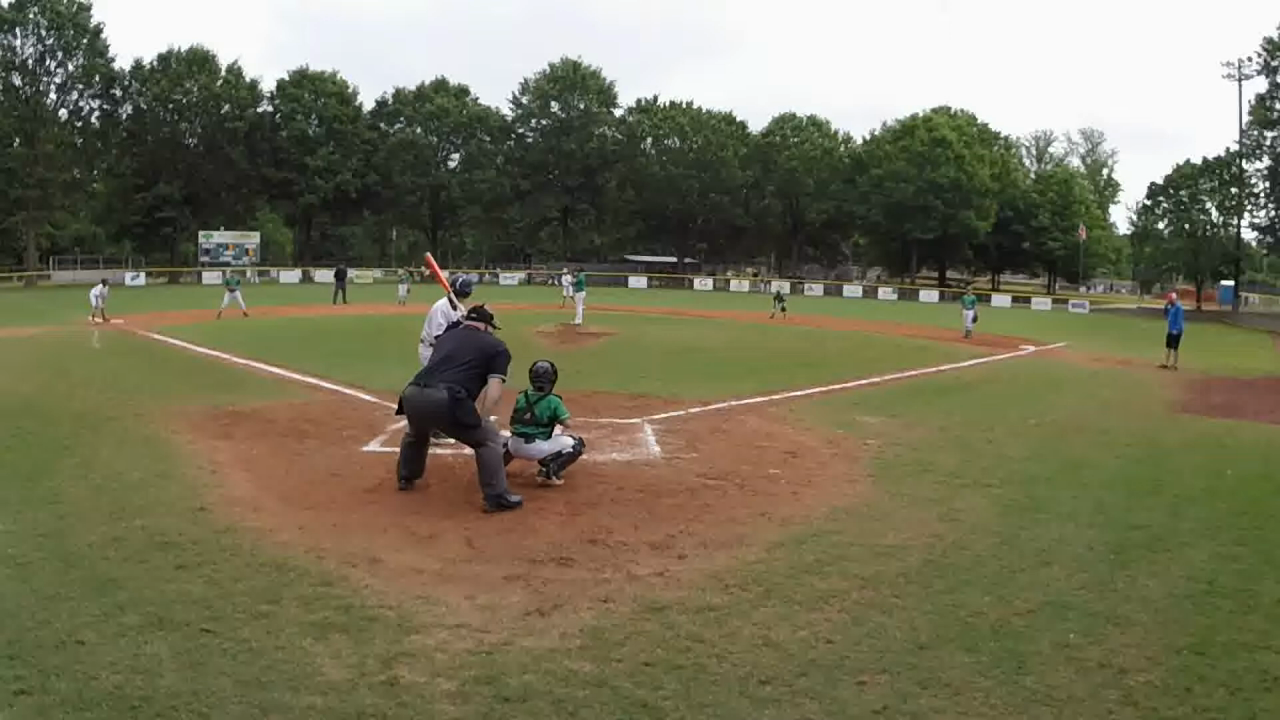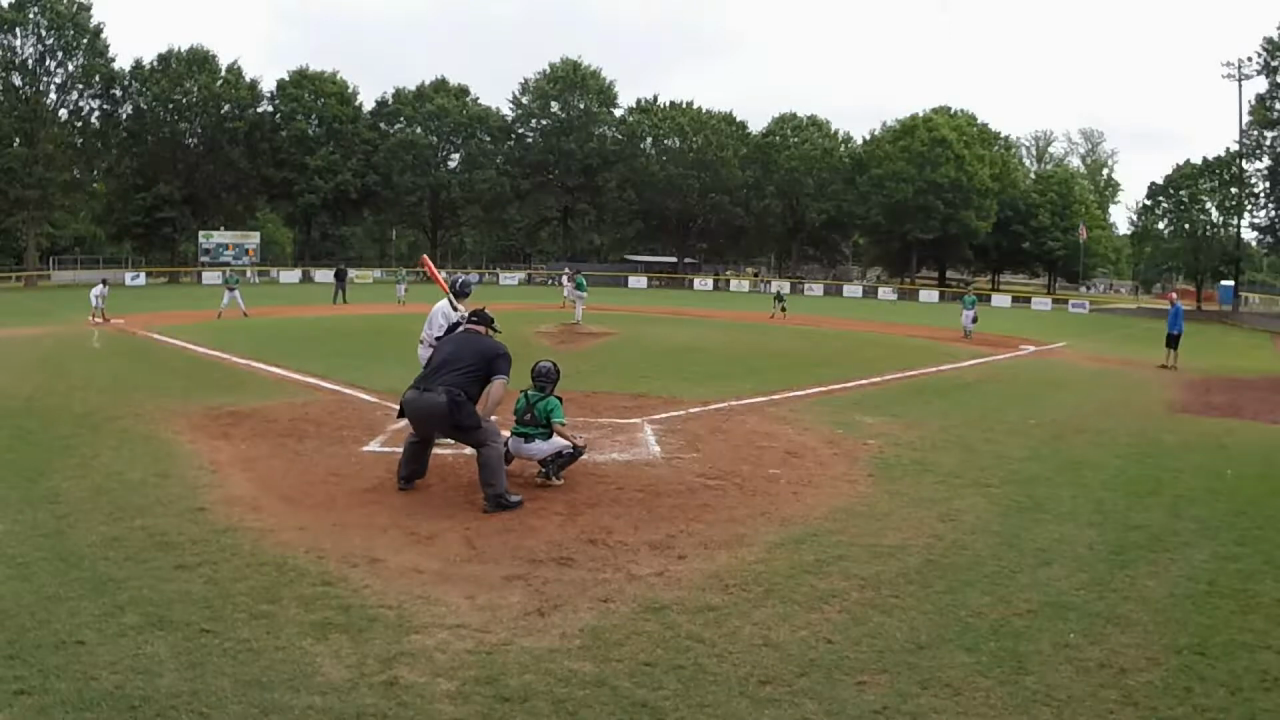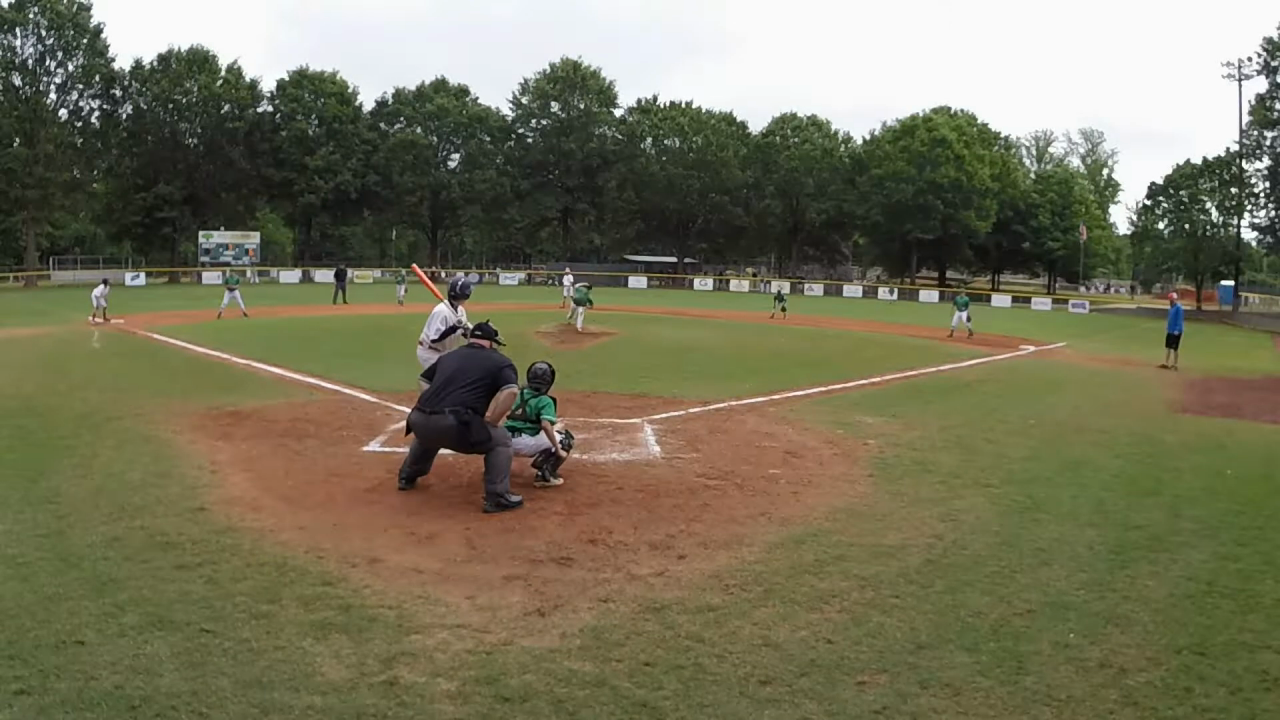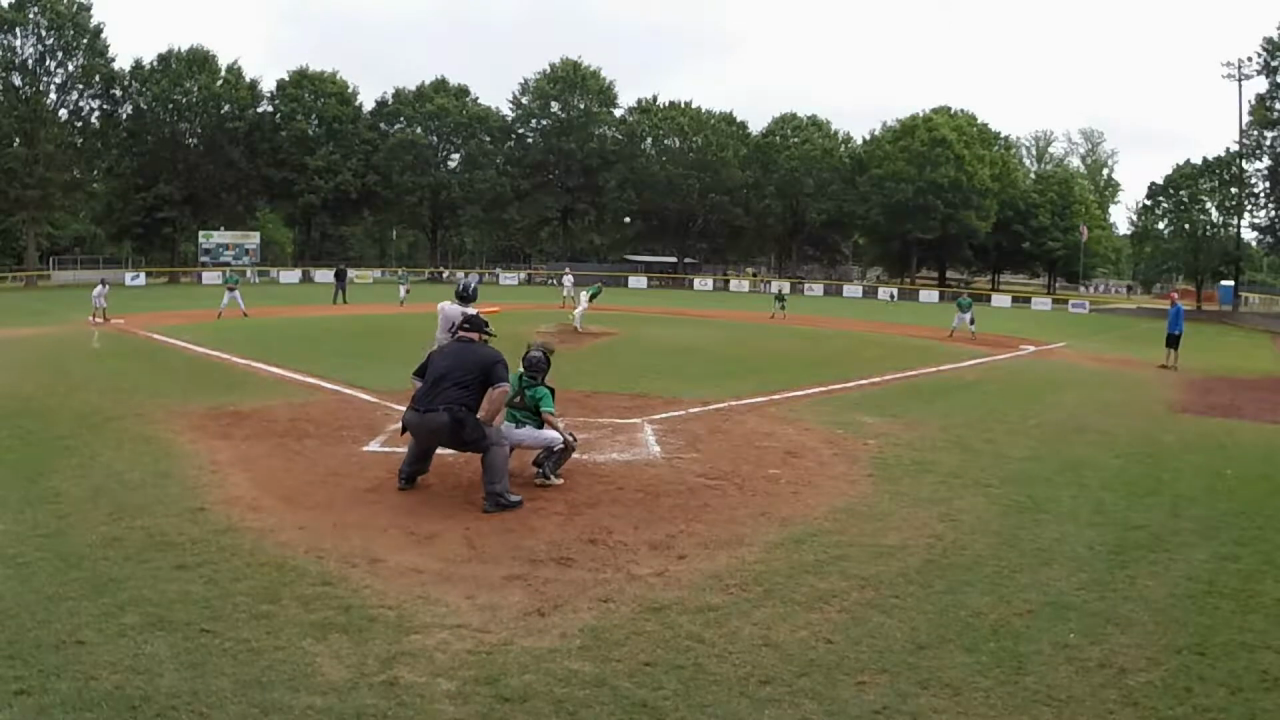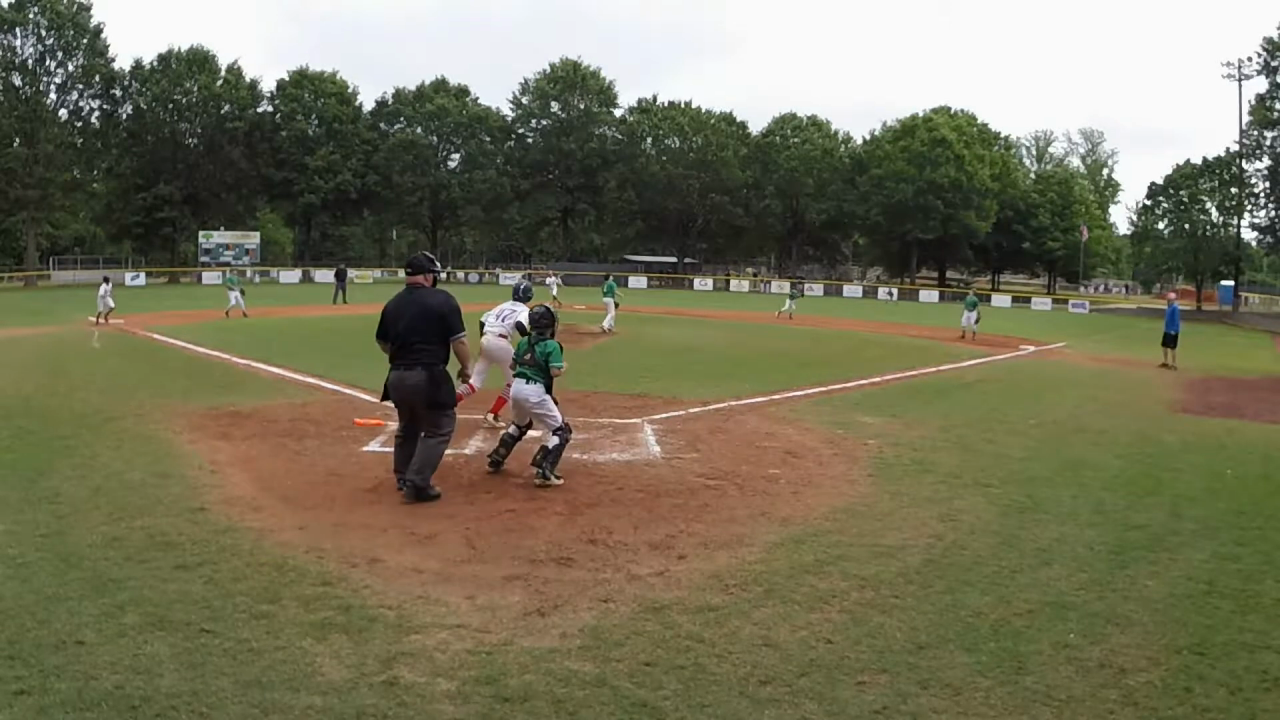
dt=0.7s
person 1, frame 1
left shoulder: (447, 336)
right shoulder: (496, 346)
right elbow: (494, 386)
right wrist: (481, 420)
left hip: (413, 394)
right hip: (445, 400)
left knee: (416, 433)
right knee: (489, 439)
left ankle: (406, 478)
right ankle: (497, 498)
person 1, frame 2
left shoulder: (447, 341)
right shoulder: (496, 348)
right elbow: (499, 384)
right wrist: (482, 418)
left hip: (413, 399)
right hip: (444, 404)
left knee: (421, 433)
right knee: (491, 439)
left ankle: (406, 478)
right ankle: (497, 498)
person 1, frame 3
left shoulder: (449, 356)
right shoulder: (499, 361)
left elbow: (424, 380)
right elbow: (510, 392)
right wrist: (489, 423)
left hip: (420, 421)
right hip: (453, 425)
right knee: (501, 440)
left ankle: (407, 477)
right ankle: (497, 498)
person 1, frame 4
left shoulder: (439, 351)
right shoulder: (491, 355)
left elbow: (417, 381)
right elbow: (501, 391)
right wrist: (487, 421)
left hip: (414, 419)
right hip: (448, 421)
right knee: (496, 440)
left ankle: (406, 477)
right ankle: (497, 497)
person 1, frame 5
left shoulder: (392, 304)
right shoulder: (442, 300)
left elbow: (383, 342)
right elbow: (459, 341)
right wrist: (466, 367)
left hip: (397, 377)
right hip: (428, 377)
left knee: (407, 428)
right knee: (439, 431)
left ankle: (404, 478)
right ankle: (416, 484)
